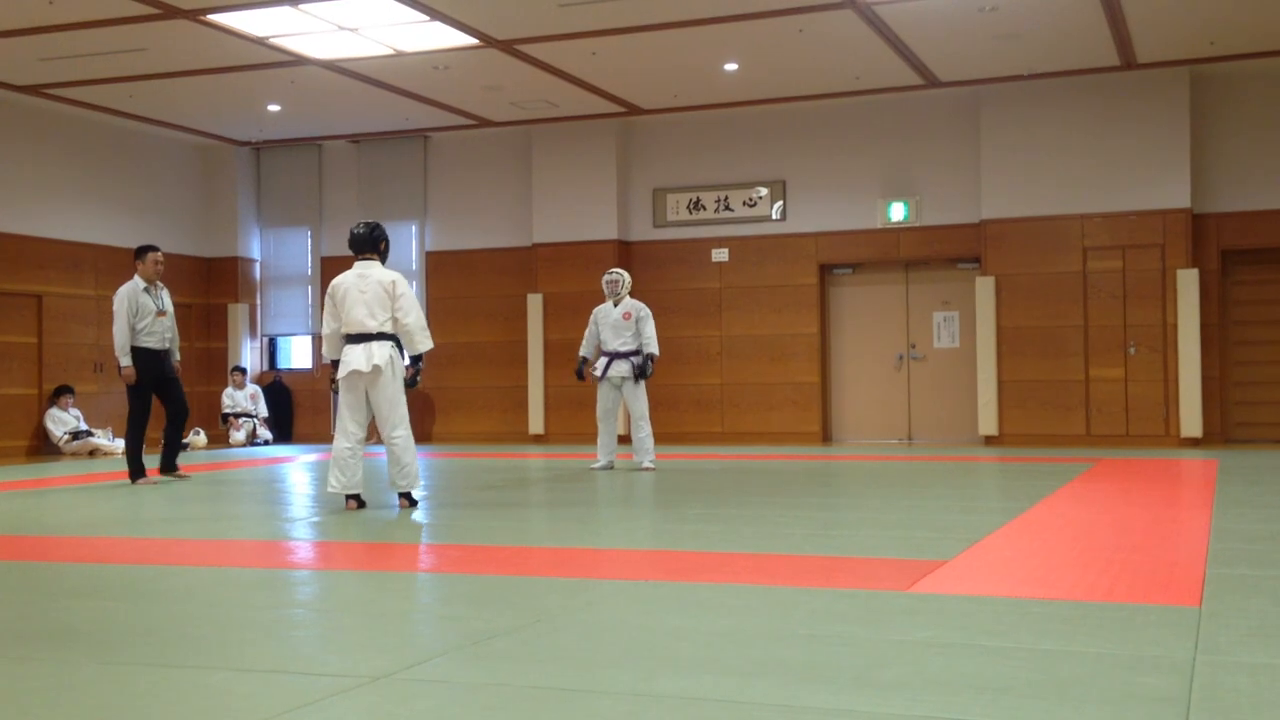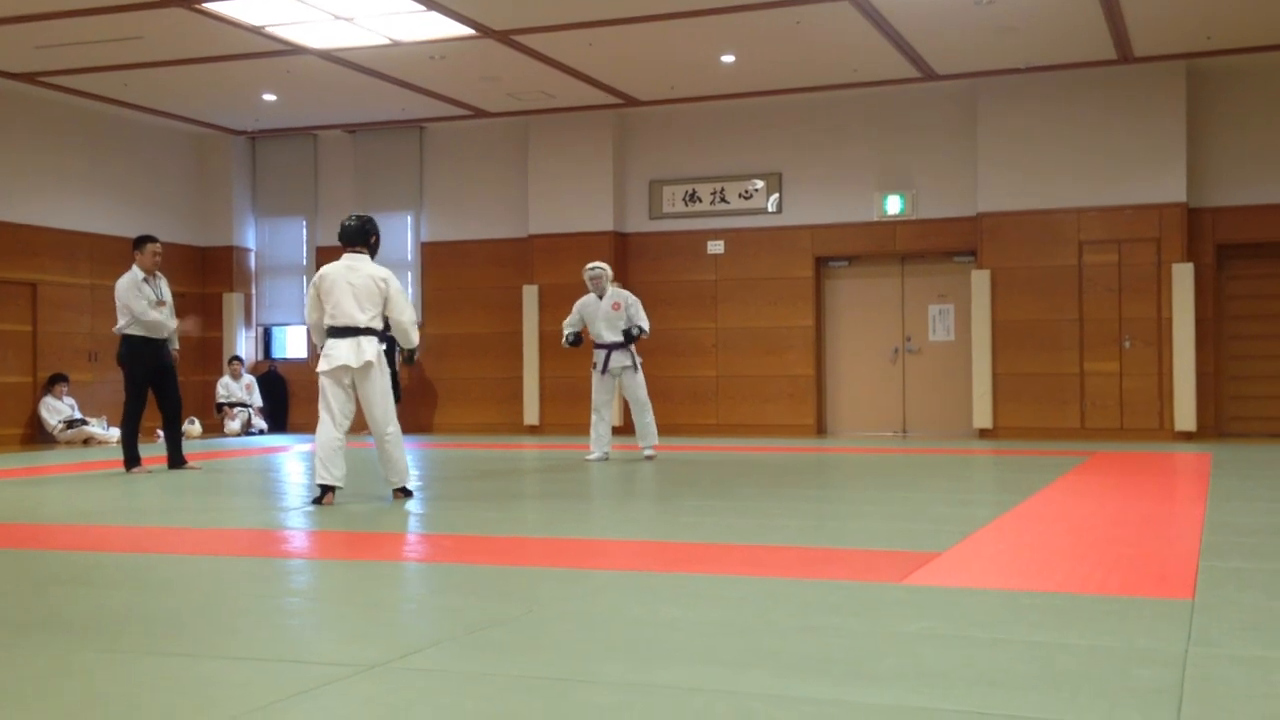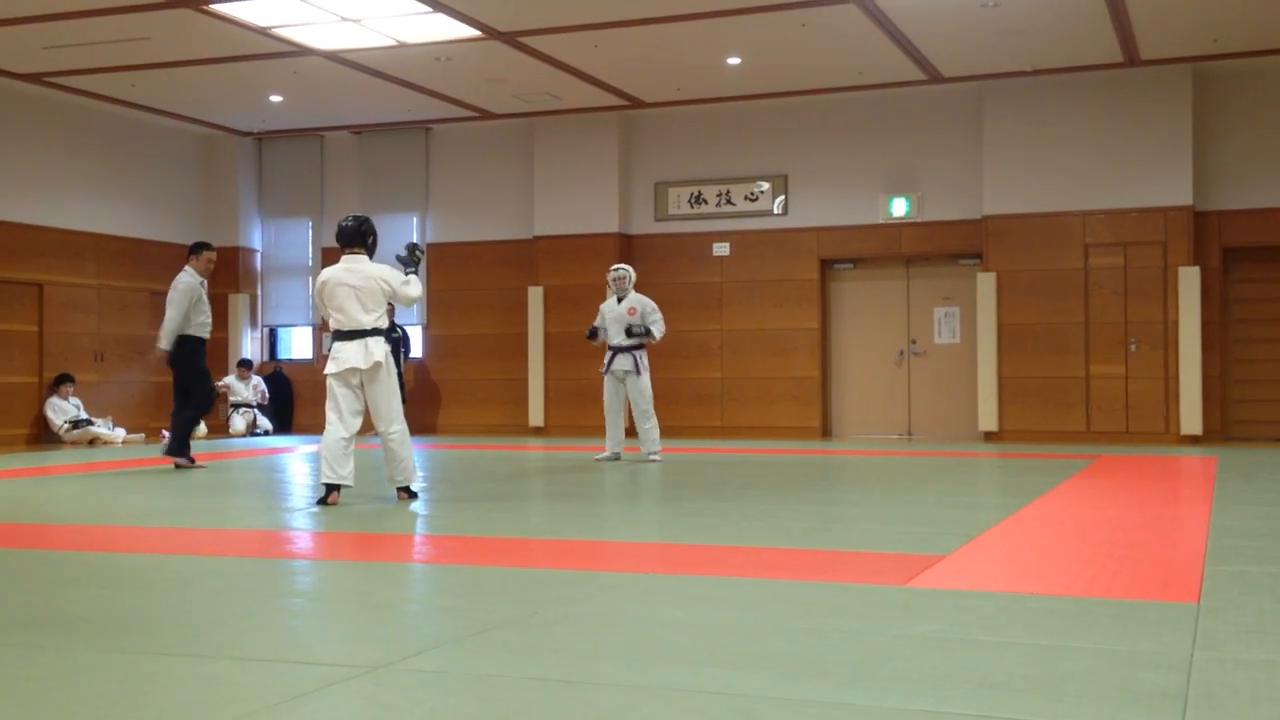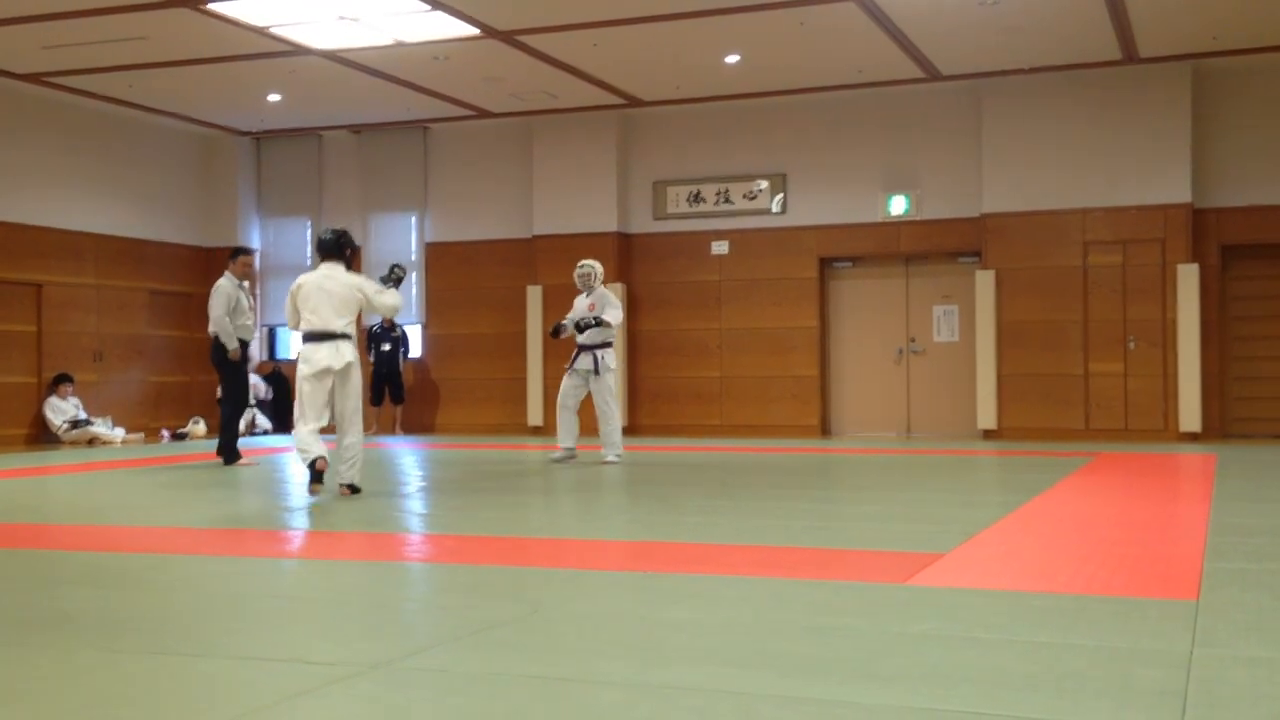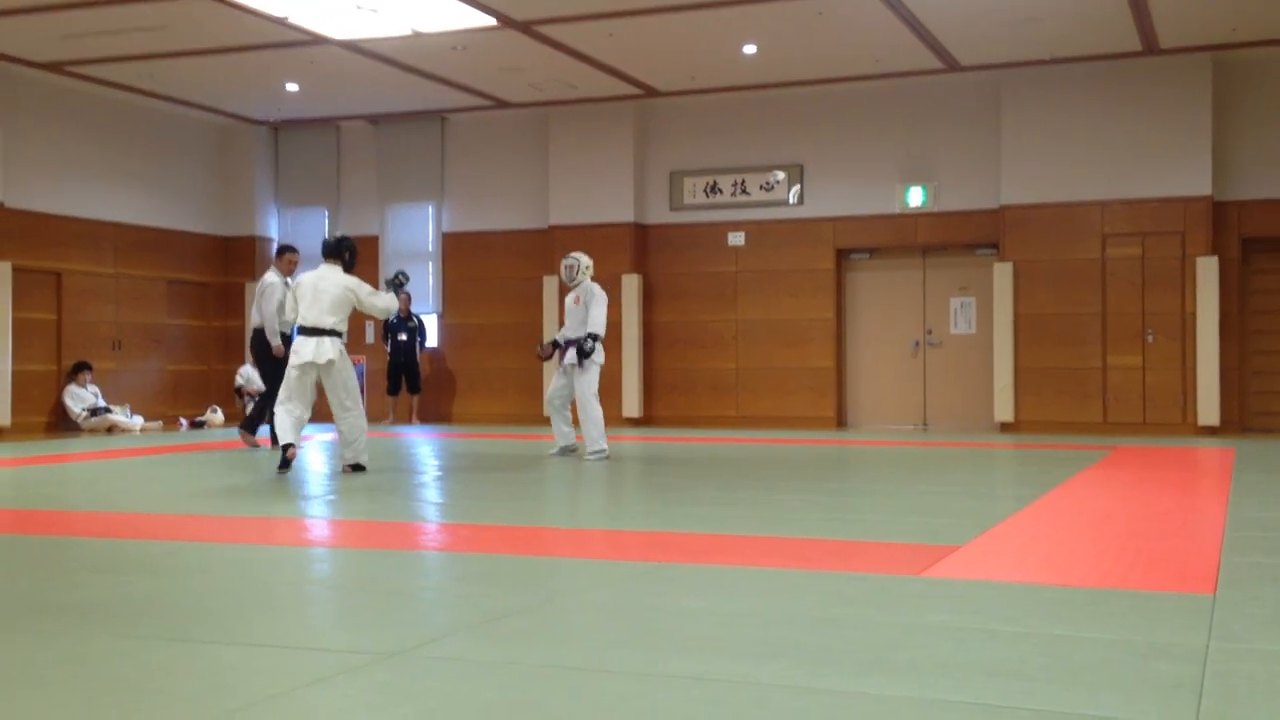
dt=1s
person 1, frame 1
left shoulder: (338, 283)
right shoulder: (393, 279)
left elbow: (330, 329)
right elbow: (411, 322)
left wrist: (335, 366)
right wrist: (415, 360)
left hip: (351, 356)
right hip: (384, 355)
left knee: (348, 429)
right knee: (396, 427)
left ankle: (351, 494)
right ankle: (405, 492)
person 1, frame 2
left shoulder: (324, 274)
right shoulder: (382, 275)
left elbow: (313, 319)
right elbow: (403, 319)
right wrist: (410, 347)
left hip: (334, 350)
right hip: (368, 350)
left knee: (331, 422)
right knee: (384, 422)
left ankle: (327, 488)
right ankle: (399, 485)
person 1, frame 3
left shoulder: (326, 276)
right shoulder: (382, 273)
right elbow: (411, 294)
right wrist: (411, 268)
left hip: (342, 352)
right hip: (375, 350)
left knee: (338, 422)
right knee: (390, 421)
left ankle: (333, 487)
right ankle: (403, 484)
person 1, frame 4
left shoulder: (302, 282)
right shoulder: (357, 283)
left elbow: (292, 321)
right elbow: (390, 306)
right wrist: (392, 285)
left hip: (312, 353)
right hip: (343, 353)
left knee: (307, 419)
right knee: (349, 422)
left ankle: (317, 460)
right ankle: (348, 480)
person 1, frame 5
left shoulder: (303, 280)
right shoulder: (351, 284)
left elbow: (292, 314)
right elbow: (384, 307)
right wrist: (394, 289)
left hip: (303, 346)
right hip: (331, 349)
left knee: (290, 404)
right knee: (348, 406)
left ankle: (288, 445)
right ankle: (353, 460)
person 2, frame 1
left shoulder: (164, 292)
right shoulder: (128, 292)
right elbow: (122, 330)
left wrist: (176, 357)
right wrist: (126, 364)
left hip: (163, 359)
right hip: (141, 359)
left knee: (179, 410)
right knee: (139, 418)
left ankle: (168, 464)
right ankle: (137, 473)
person 2, frame 2
left shoulder: (161, 280)
right shoulder: (127, 283)
right elbow: (145, 315)
left wrist: (173, 345)
right wrist: (177, 326)
left hip: (160, 347)
right hip: (137, 348)
left knee: (172, 404)
right knee: (135, 406)
left ankle: (176, 458)
right ankle: (132, 461)
person 2, frame 3
left shoulder: (194, 283)
right shoulder: (188, 282)
right elbow: (175, 316)
right wrist: (164, 346)
left hip: (188, 348)
right hip: (187, 347)
left knee: (185, 402)
right knee: (203, 399)
left ankle: (181, 454)
right ankle: (176, 448)
person 2, frame 4
left shoulder: (242, 288)
right shoulder: (224, 287)
right elbow: (219, 318)
left wrist: (243, 348)
right wrist: (232, 346)
left hip: (238, 348)
right hip: (228, 350)
left knee: (239, 400)
right knee: (234, 401)
left ankle: (226, 448)
right ankle: (231, 455)
person 2, frame 5
left shoulder: (280, 281)
right shoulder: (273, 282)
right elbow: (269, 315)
left wrist: (278, 342)
right wrist: (276, 343)
left hip: (268, 340)
right hip: (267, 340)
left knee: (273, 389)
right knee: (281, 389)
left ankle: (248, 428)
right ankle: (279, 438)
person 3, frame 1
left shoulder: (638, 308)
right shoulder: (599, 311)
left elbow: (649, 337)
right elbow: (591, 339)
left wrist: (648, 360)
right wrist: (582, 362)
left hip: (630, 366)
right hip: (607, 367)
left knee: (639, 413)
right knee: (605, 414)
left ankle: (646, 458)
right ankle: (606, 458)
person 3, frame 2
left shoulder: (625, 296)
right shoulder: (583, 303)
left elbow: (642, 319)
right elbow: (569, 325)
left wrist: (637, 329)
right wrist: (571, 337)
left hip: (626, 355)
right hip: (602, 357)
left knee: (639, 400)
right knee: (600, 404)
left ankle: (648, 445)
right ankle: (600, 450)
person 3, frame 3
left shoulder: (643, 302)
right shoulder: (606, 306)
left elbow: (659, 327)
right elbow: (601, 335)
left wrist: (643, 330)
right wrist: (594, 333)
left hip: (635, 359)
right hip: (613, 359)
left knee: (642, 406)
right knee: (612, 406)
left ankle: (652, 450)
right ankle: (614, 449)
person 3, frame 4
left shoulder: (606, 297)
right shoulder: (579, 301)
left elbow: (614, 316)
right elbow: (571, 320)
left wrist: (593, 322)
right wrist: (562, 327)
left hip: (600, 358)
right hip: (580, 357)
left knee: (605, 406)
right knee: (565, 401)
left ankle: (613, 451)
right ankle: (567, 447)
person 3, frame 5
left shoulder: (592, 290)
right shoulder: (570, 296)
left elbow: (597, 316)
left wrist: (591, 340)
right wrist: (553, 344)
left hip: (587, 352)
right hip: (569, 354)
left knee: (586, 399)
right knee: (554, 398)
left ankle: (598, 448)
right ankle: (567, 442)
